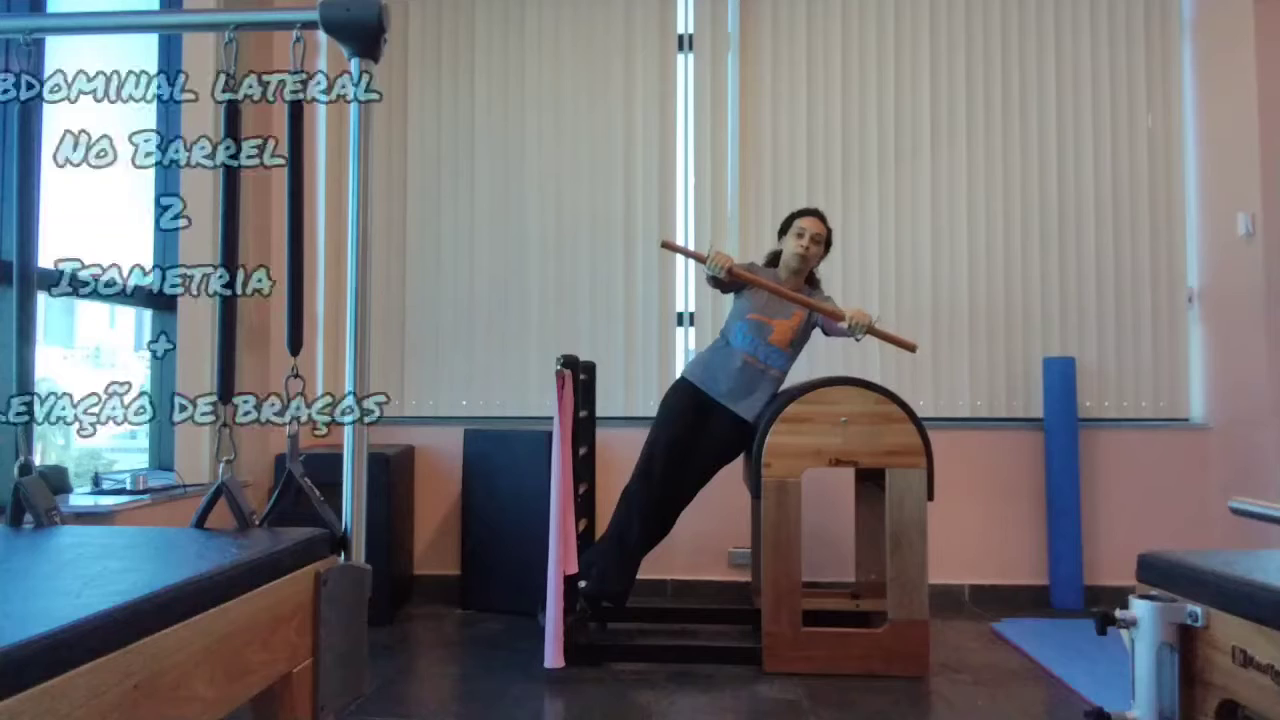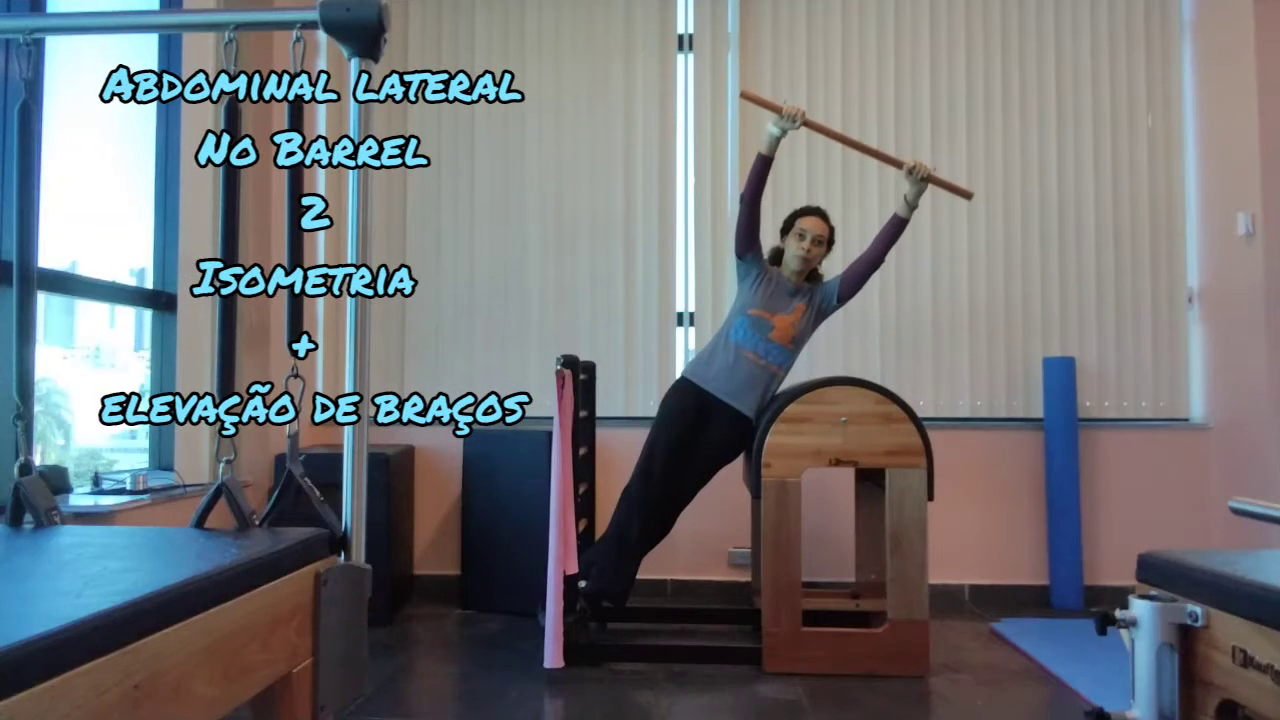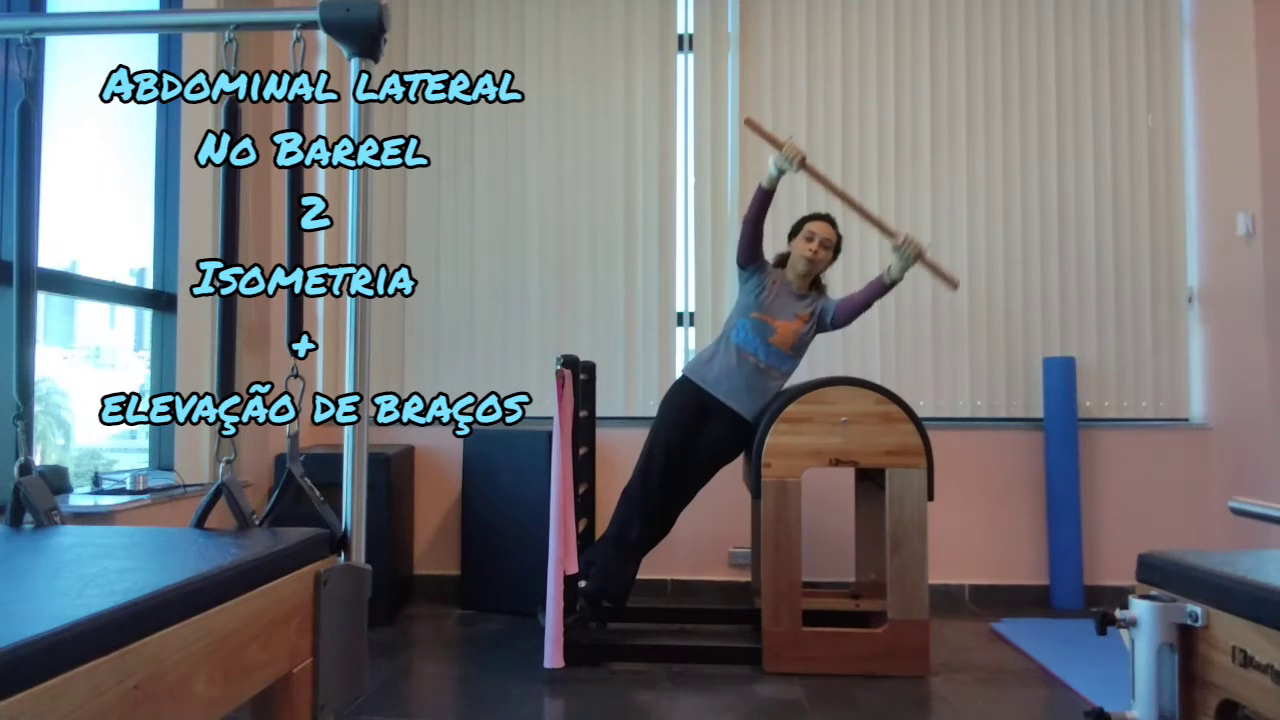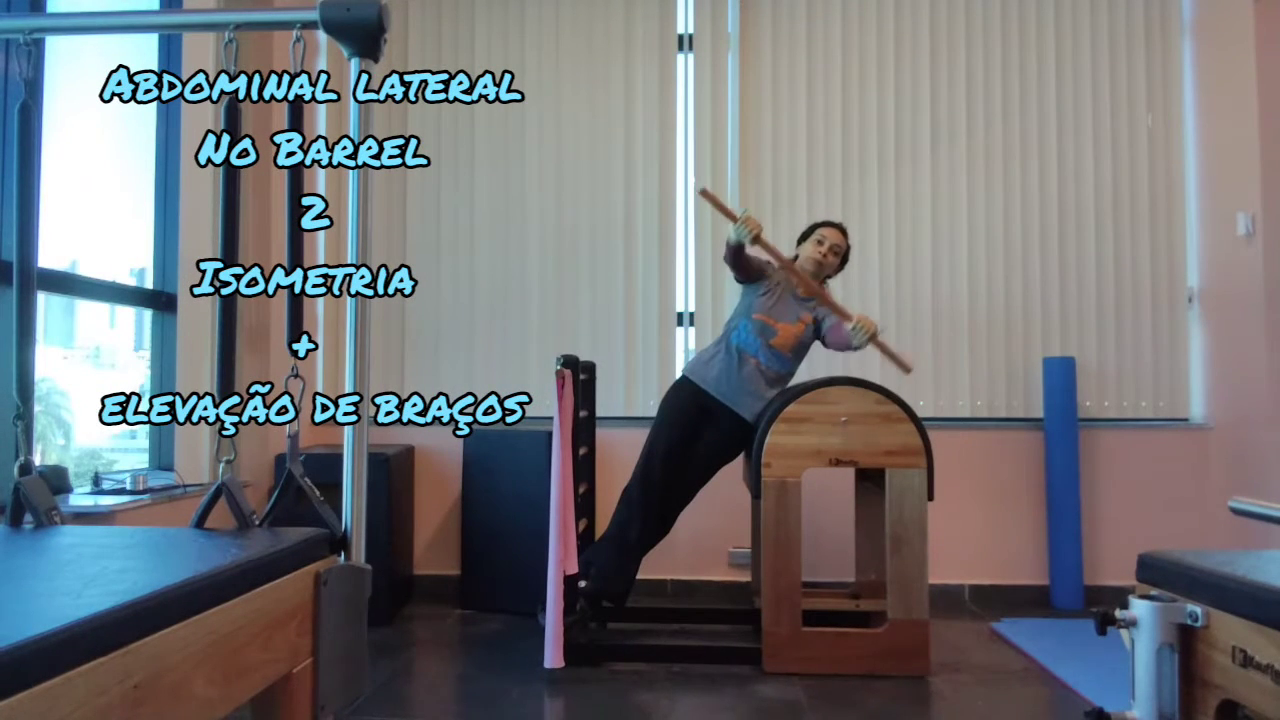
dt=1s
person 1, frame 1
left shoulder: (816, 301)
right shoulder: (753, 275)
left elbow: (835, 325)
right elbow: (717, 279)
left wrist: (854, 326)
right wrist: (715, 267)
left hip: (742, 414)
right hip: (697, 387)
left knee: (672, 499)
right knee: (648, 483)
left ankle: (604, 590)
right ankle: (593, 580)
person 1, frame 2
left shoulder: (821, 298)
right shoulder: (755, 272)
left elbow: (873, 258)
right elbow: (749, 203)
left wrist: (909, 201)
right wrist: (774, 137)
left hip: (740, 414)
right hip: (697, 387)
left knee: (671, 499)
right knee: (648, 484)
left ankle: (601, 588)
right ankle: (591, 580)
person 1, frame 3
left shoulder: (819, 310)
right shoulder: (759, 276)
left elbow: (857, 304)
right elbow: (751, 227)
left wrist: (894, 273)
right wrist: (774, 176)
left hip: (741, 416)
right hip: (698, 387)
left knee: (670, 500)
right knee: (648, 484)
left ankle: (600, 589)
right ankle: (591, 578)
person 1, frame 4
left shoulder: (823, 312)
right shoulder: (765, 276)
left elbow: (838, 337)
right elbow: (734, 261)
left wrist: (858, 337)
right wrist: (738, 237)
left hip: (741, 415)
right hip: (698, 385)
left knee: (671, 500)
right knee: (647, 485)
left ankle: (600, 589)
right ankle: (591, 579)
